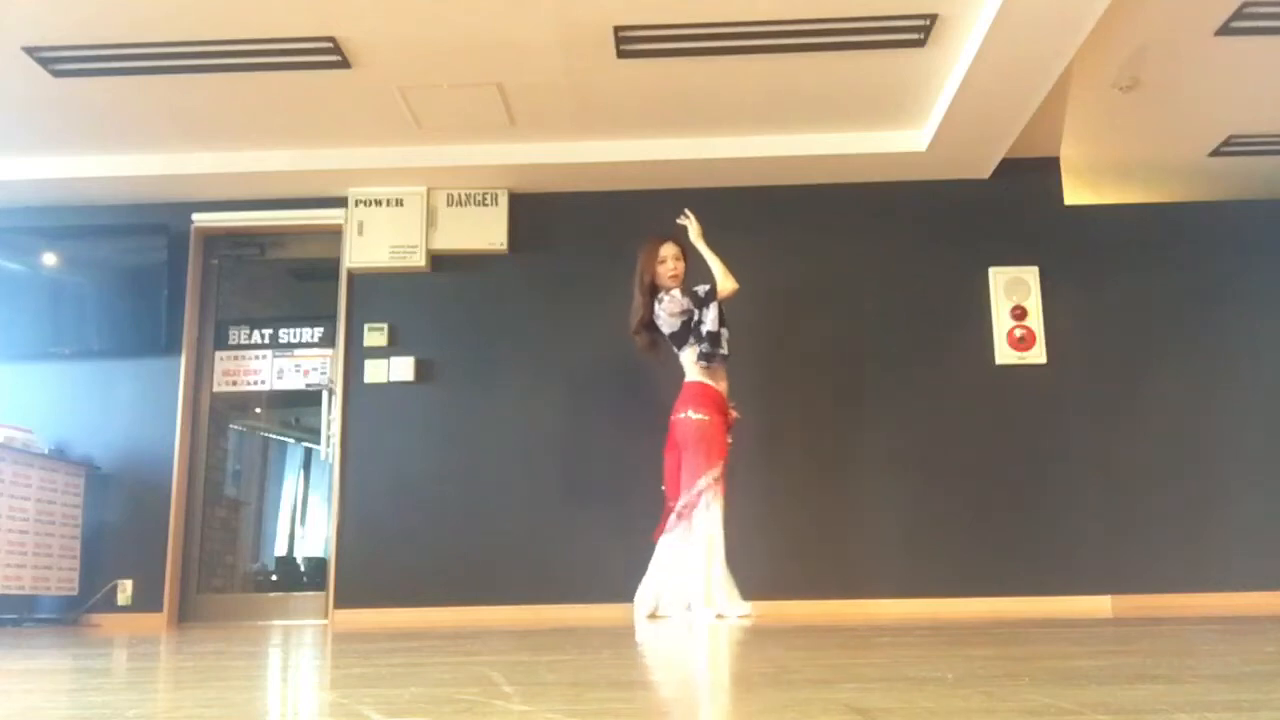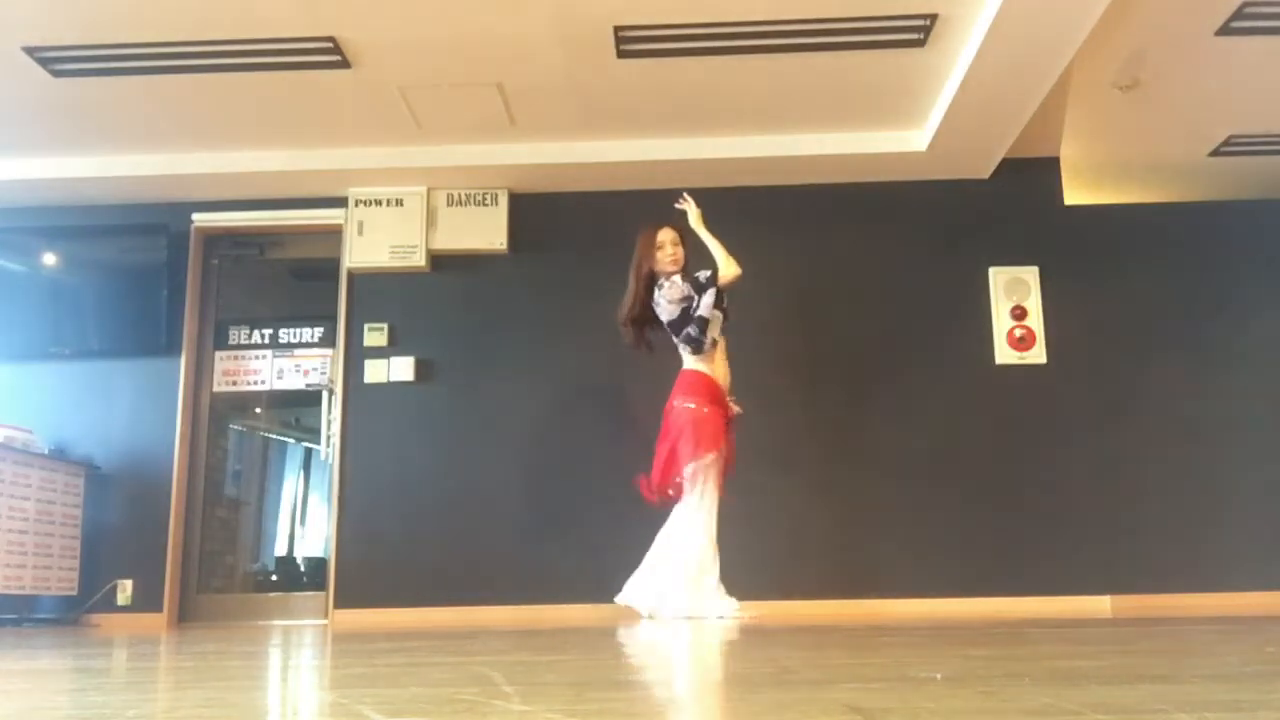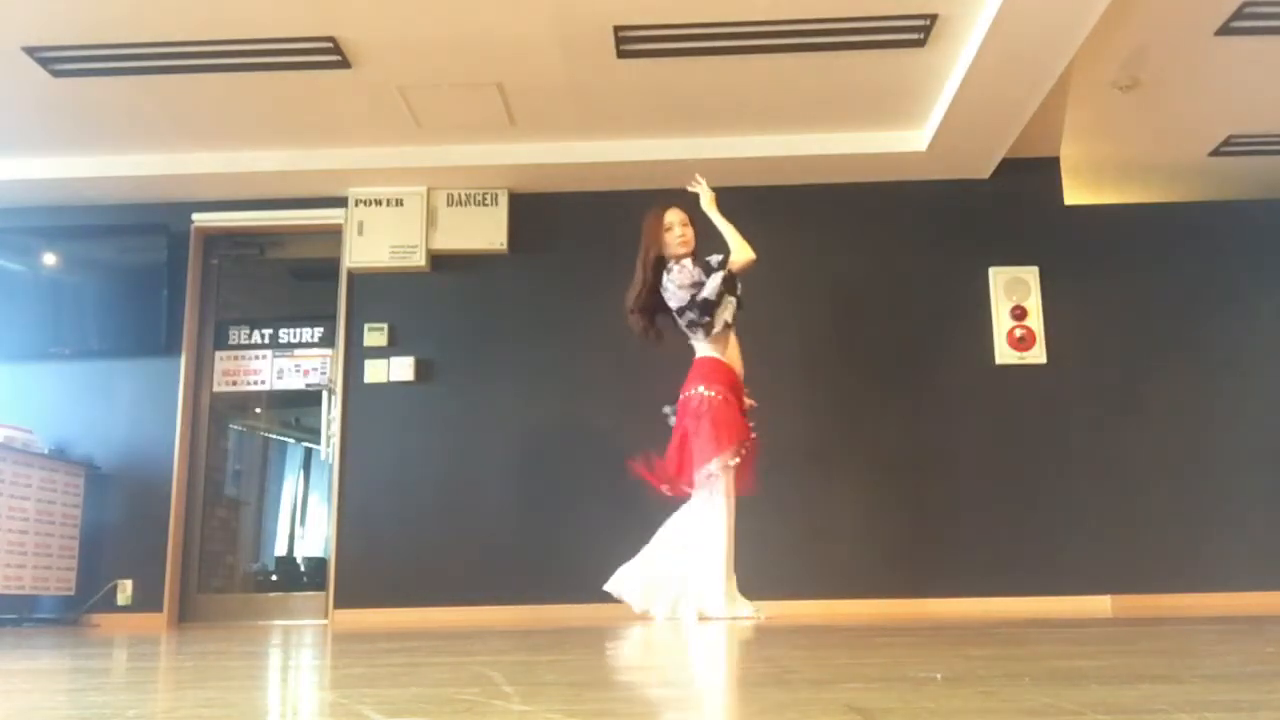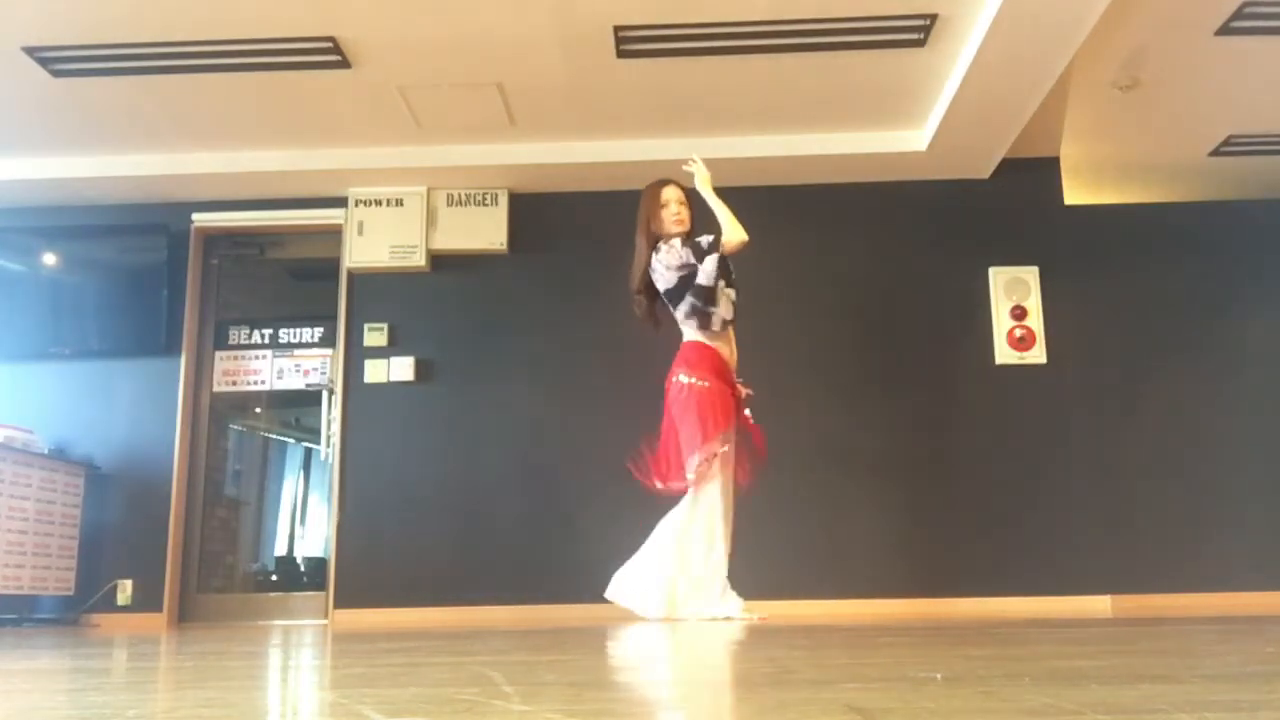
dt=1s
person 1, frame 1
left shoulder: (681, 304)
right shoulder: (668, 302)
right elbow: (728, 286)
right wrist: (700, 242)
left hip: (704, 408)
right hip: (699, 407)
left knee: (692, 506)
right knee: (704, 503)
left ankle: (664, 597)
right ankle: (710, 599)
person 1, frame 2
left shoulder: (683, 291)
right shoulder: (669, 289)
right elbow: (731, 271)
right wrist: (700, 227)
left hip: (708, 401)
right hip: (695, 396)
left knee: (696, 503)
right knee: (699, 502)
left ankle: (659, 593)
right ankle: (696, 598)
person 1, frame 3
left shoulder: (689, 275)
right shoulder: (680, 273)
right elbow: (745, 256)
right wrist: (714, 210)
left hip: (716, 390)
right hip: (712, 385)
left knee: (710, 498)
right knee: (715, 496)
left ankle: (647, 585)
right ankle: (714, 599)
person 1, frame 4
left shoulder: (690, 257)
right shoulder: (670, 253)
right elbow: (738, 238)
right wrist: (709, 189)
left hip: (715, 381)
right hip: (700, 374)
left knee: (712, 493)
right knee: (706, 492)
left ankle: (698, 595)
right ankle: (699, 596)
